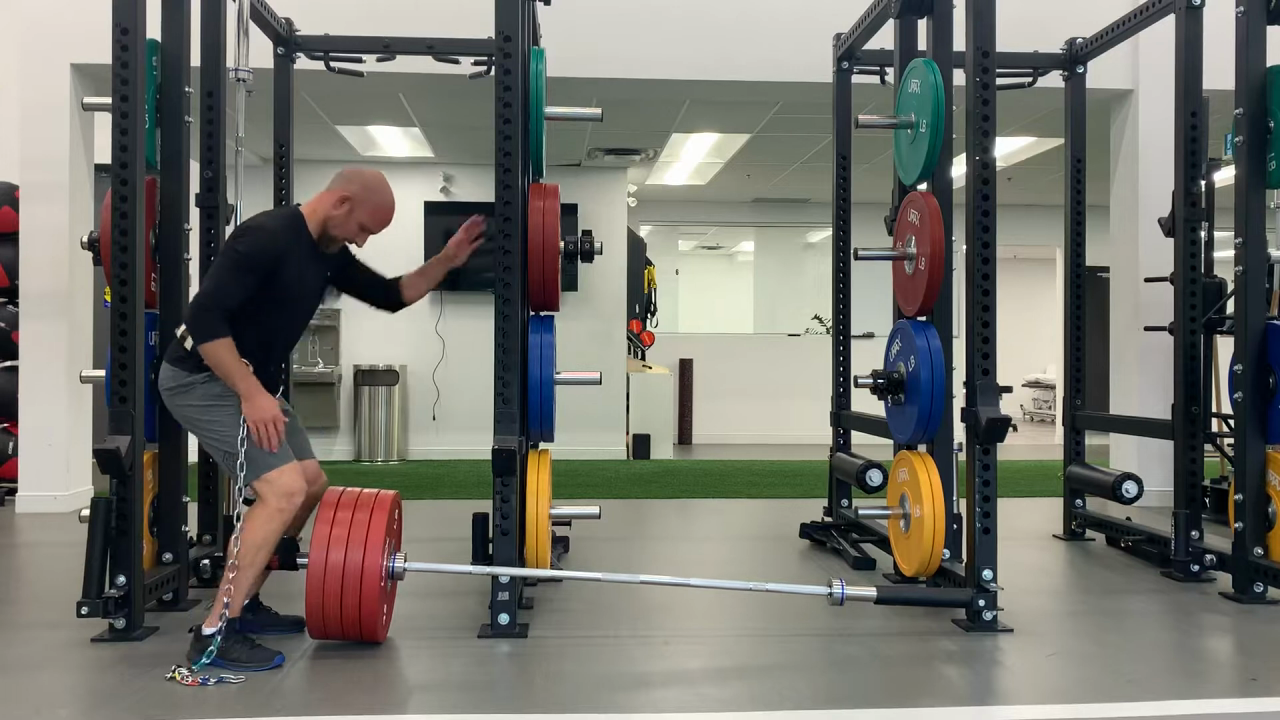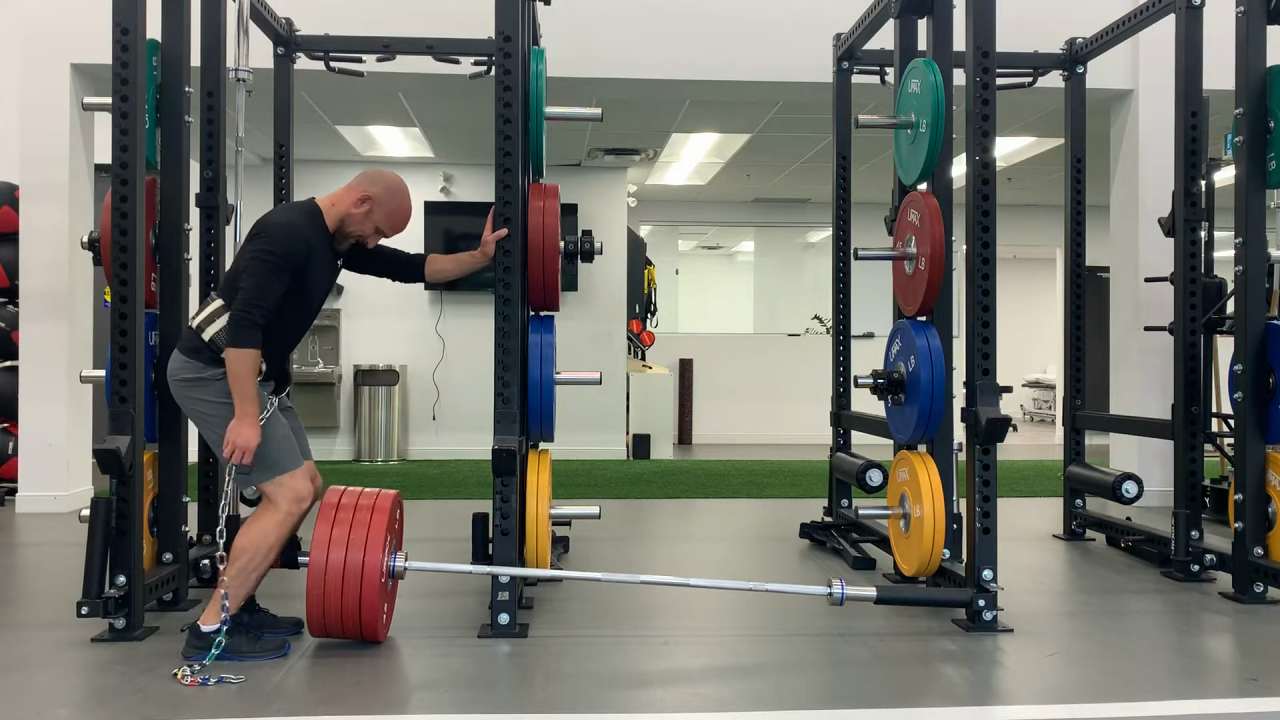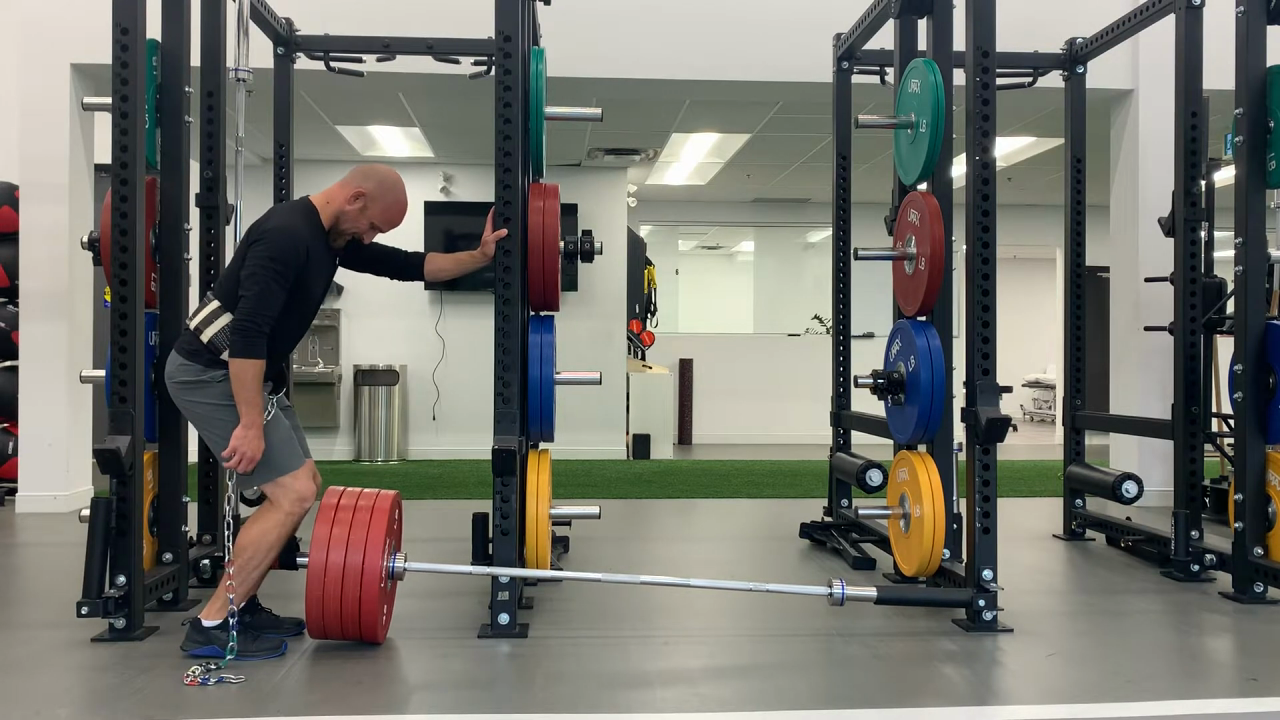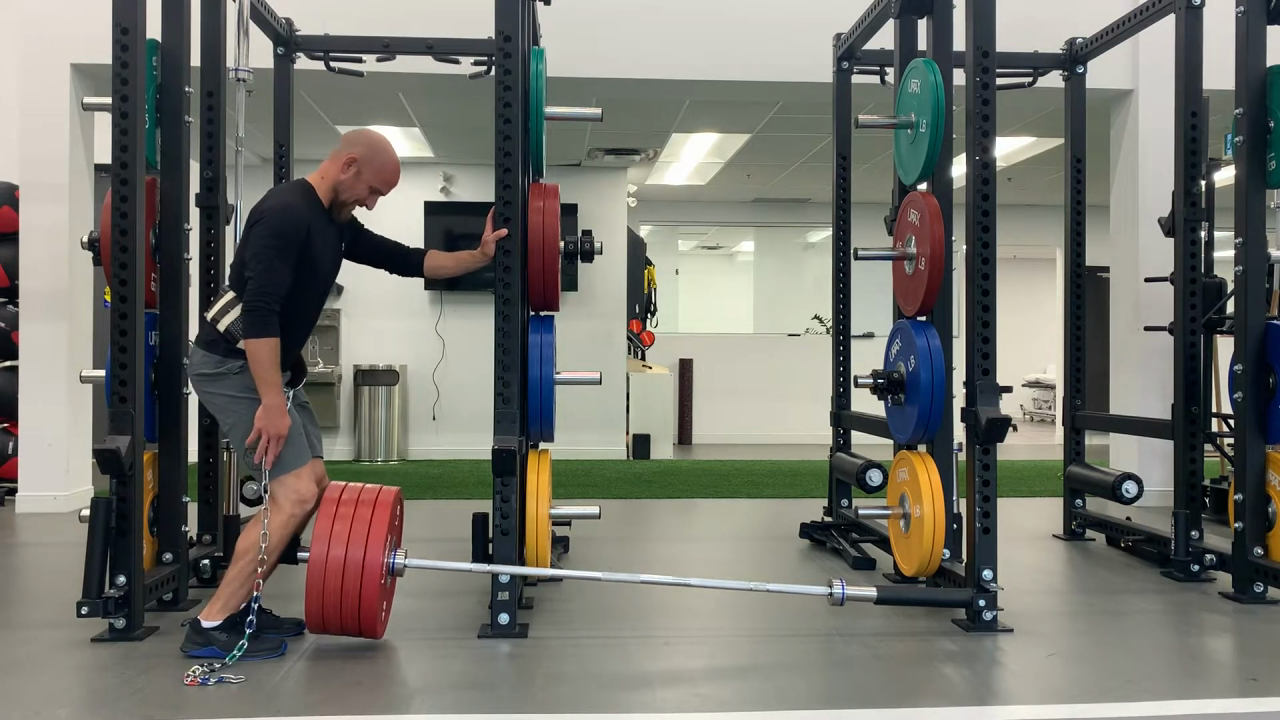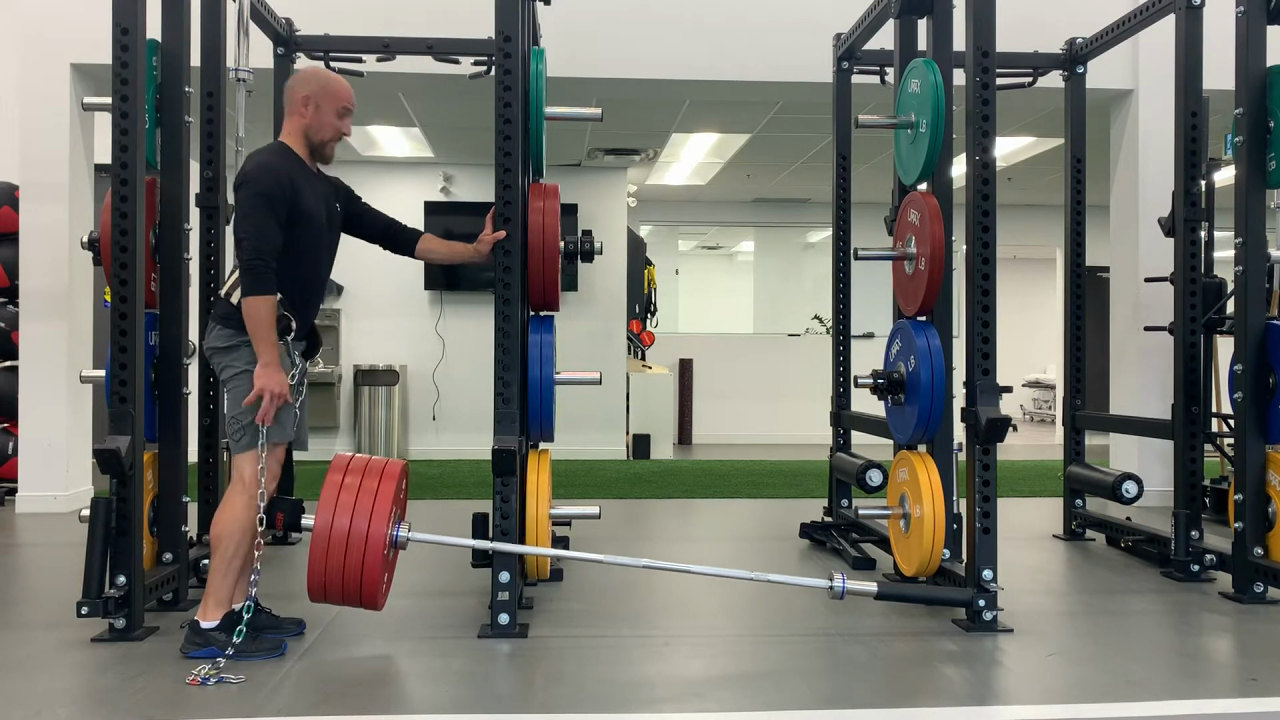
dt=1s
person 1, frame 1
left shoulder: (328, 251)
right shoulder: (267, 236)
left elbow: (388, 295)
right elbow: (203, 317)
left wrist: (444, 262)
right wrist: (251, 393)
left hip: (250, 380)
right hip: (203, 378)
left knee: (311, 485)
right knee: (285, 490)
left ankle: (242, 603)
right ankle: (215, 633)
person 1, frame 2
left shoulder: (336, 240)
right shoulder: (288, 231)
left elbow: (410, 268)
right elbow: (243, 322)
left wrist: (480, 257)
right wrist: (245, 417)
left hip: (255, 374)
right hip: (211, 371)
left knee: (306, 488)
right knee: (290, 495)
left ankle: (239, 605)
right ankle: (211, 629)
person 1, frame 3
left shoulder: (329, 238)
right shoulder: (287, 233)
left elbow: (405, 266)
right elbow: (247, 331)
left wrist: (479, 257)
right wrist: (250, 425)
left hip: (246, 371)
right hip: (211, 372)
left knee: (305, 487)
right knee: (293, 494)
left ankle: (239, 607)
right ankle: (211, 625)
person 1, frame 4
left shoulder: (336, 225)
right shoulder: (285, 212)
left elbow: (405, 261)
right elbow: (258, 312)
left wrist: (479, 257)
right wrist: (272, 404)
left hip: (268, 366)
right hip: (231, 365)
left knee: (313, 488)
right knee: (296, 494)
left ankle: (238, 607)
right ankle: (211, 625)
person 1, frame 5
left shoulder: (326, 189)
right shoulder: (268, 172)
left elbow: (394, 236)
right elbow: (256, 273)
left wrist: (472, 251)
right wrist: (268, 363)
left hip: (281, 341)
right hip: (252, 341)
left knee: (263, 478)
right knee: (253, 477)
left ankle: (236, 605)
right ankle: (209, 625)
